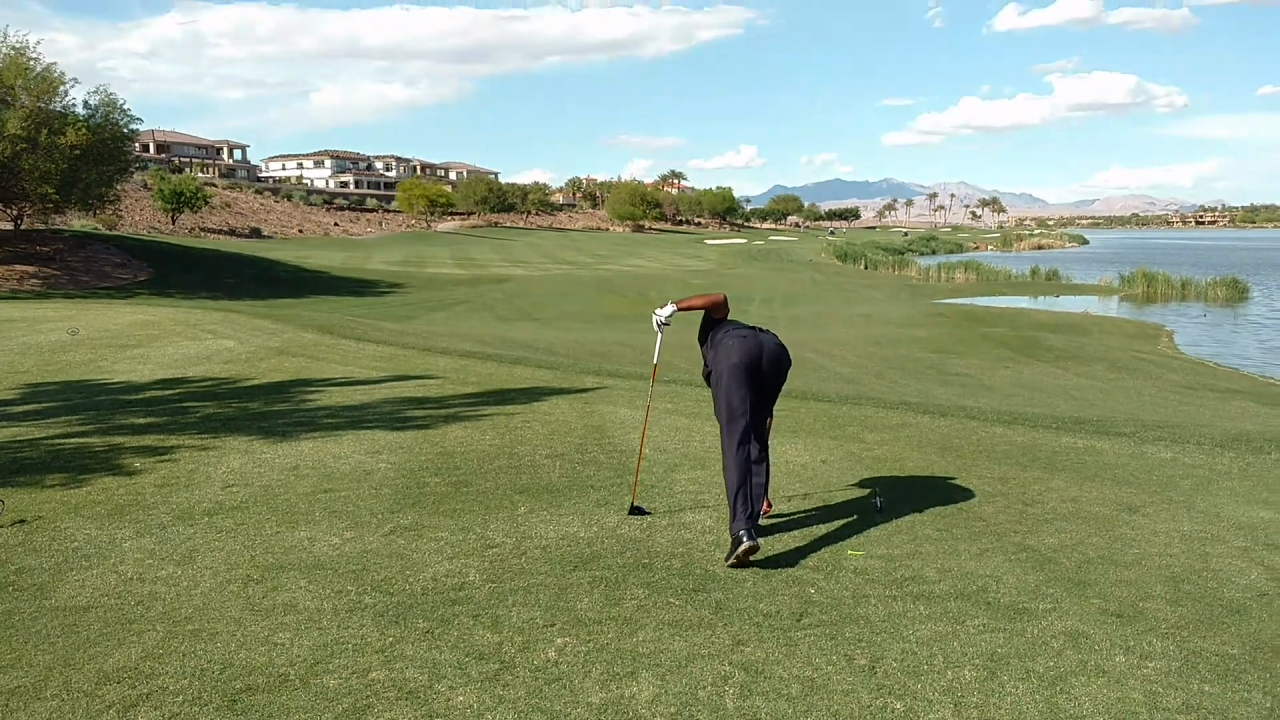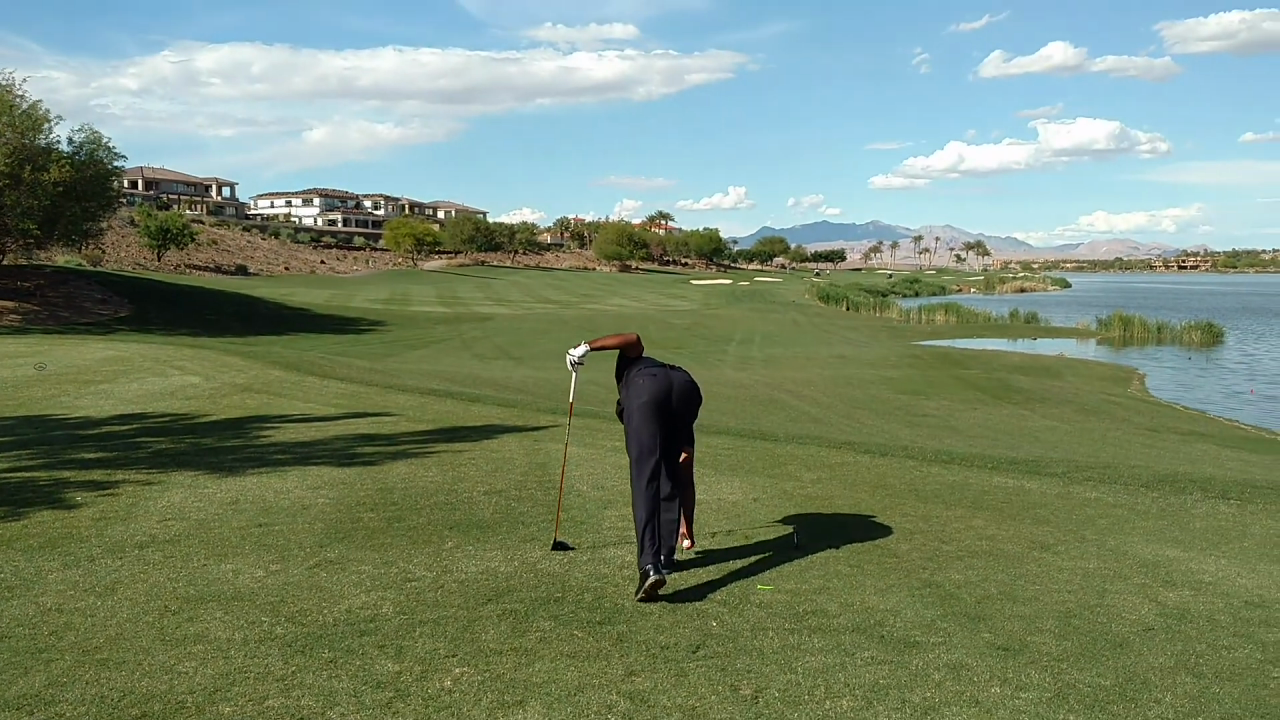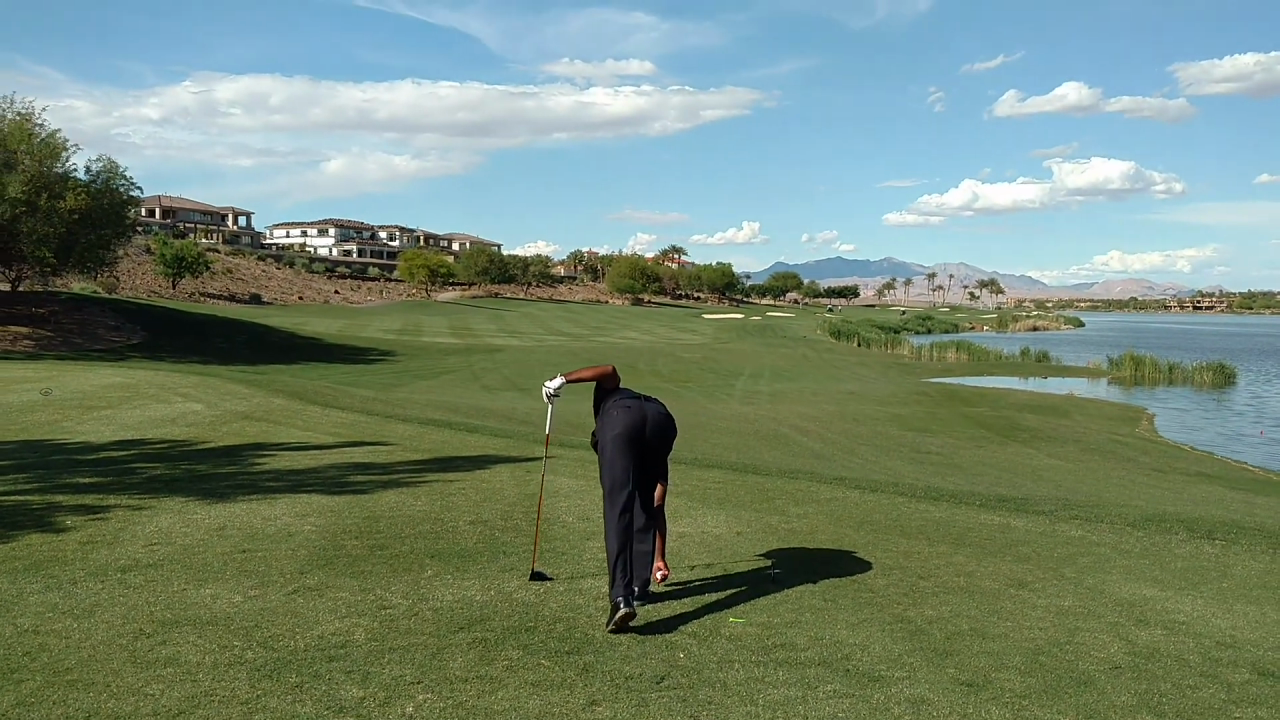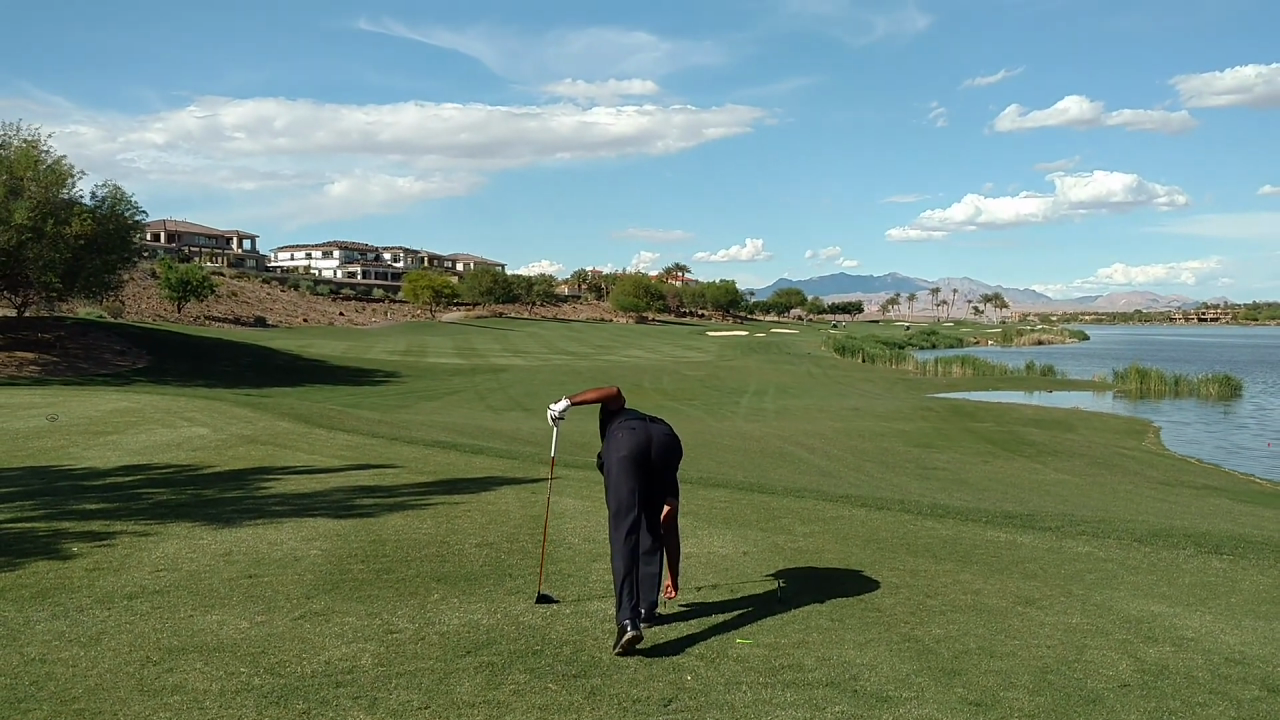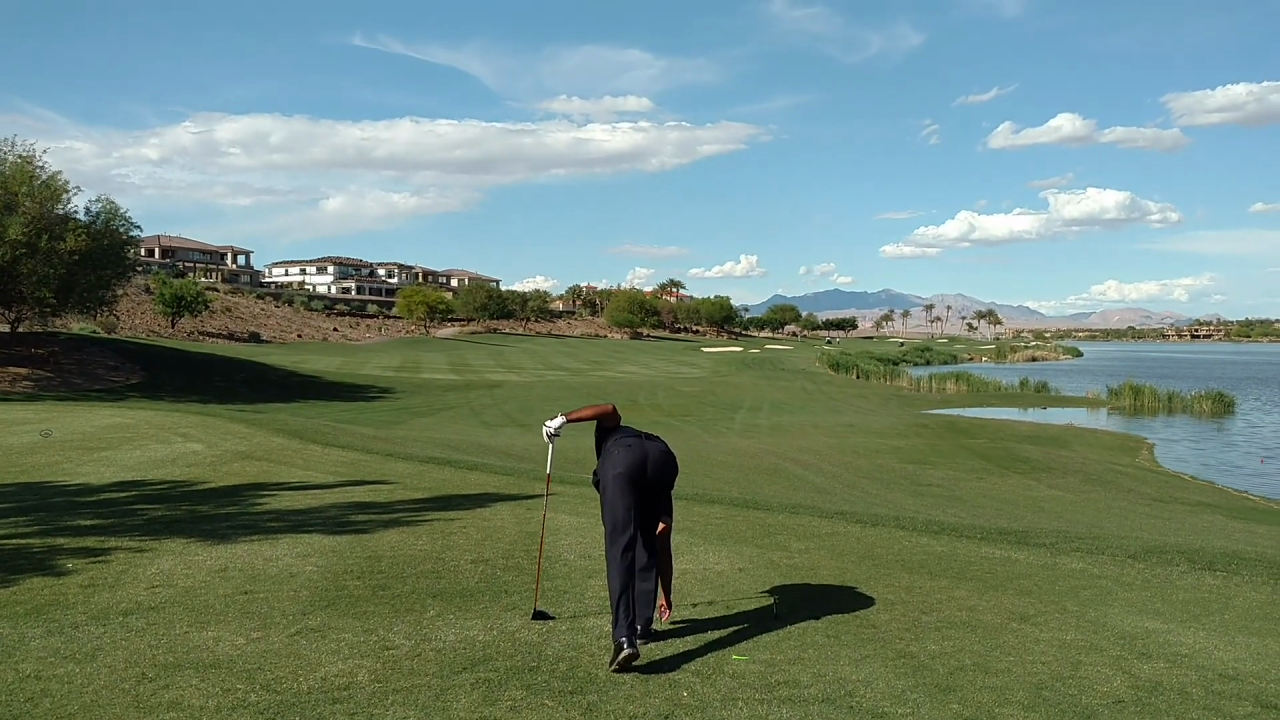
dt=1s
person 1, frame 1
left shoulder: (715, 329)
left elbow: (720, 300)
right elbow: (765, 427)
left wrist: (674, 307)
right wrist: (763, 496)
left hip: (734, 351)
right hip: (776, 352)
left knee: (735, 443)
right knee: (756, 439)
left ankle: (743, 531)
right ankle: (750, 519)
person 1, frame 2
left shoulder: (632, 369)
left elbow: (633, 340)
right elbow: (686, 475)
left wrist: (587, 347)
right wrist: (686, 528)
left hip: (646, 387)
right hip: (687, 390)
left knee: (645, 478)
right knee: (671, 474)
left ankle: (650, 565)
right ankle: (665, 555)
person 1, frame 3
left shoulder: (610, 399)
left elbow: (610, 372)
right elbow: (658, 507)
left wrist: (563, 379)
right wrist: (659, 559)
left hip: (621, 417)
right hip: (662, 422)
left knee: (618, 510)
right knee: (644, 506)
left ankle: (622, 598)
right ankle: (639, 586)
person 1, frame 4
left shoulder: (615, 420)
left elbow: (614, 393)
right elbow: (669, 526)
left wrist: (568, 402)
right wrist: (673, 578)
left hip: (626, 439)
right hip: (667, 443)
left knee: (624, 533)
right knee: (652, 527)
left ankle: (628, 621)
right ankle: (646, 609)
person 1, frame 5
left shoulder: (612, 438)
left elbow: (610, 410)
right elbow: (663, 544)
left wrist: (563, 419)
right wrist: (665, 596)
left hip: (622, 457)
right hip: (663, 460)
left knee: (620, 550)
right knee: (649, 544)
left ankle: (625, 638)
right ankle: (642, 625)
